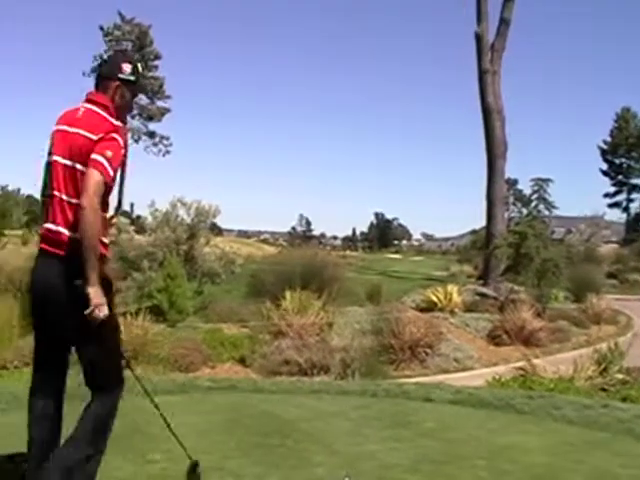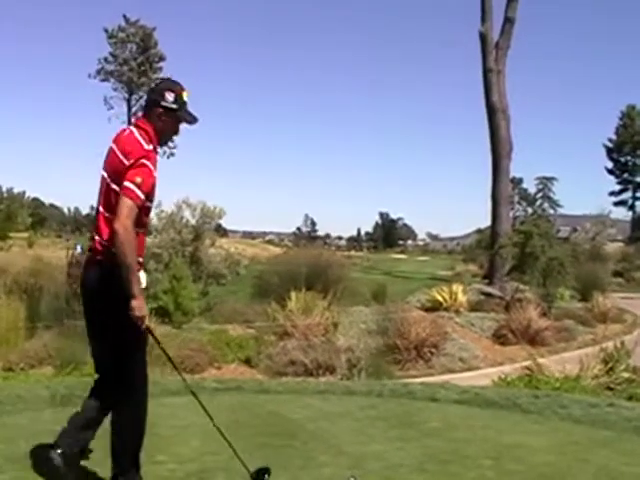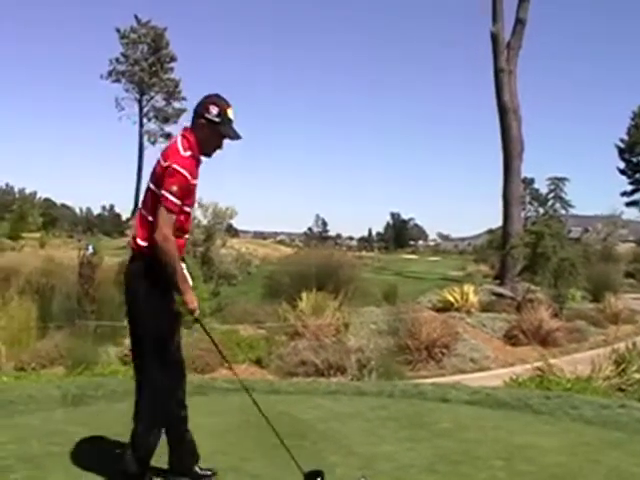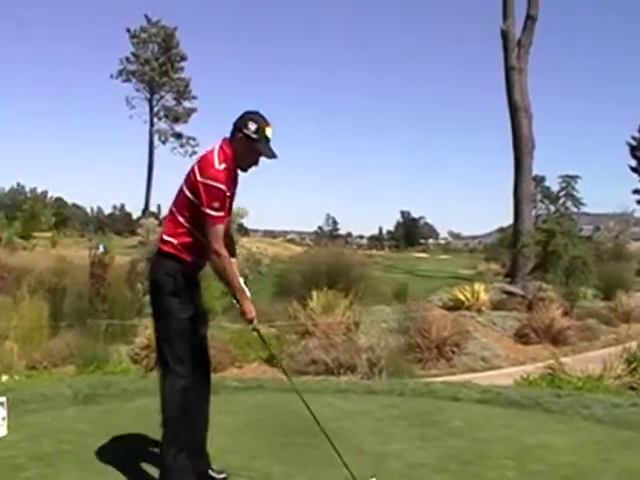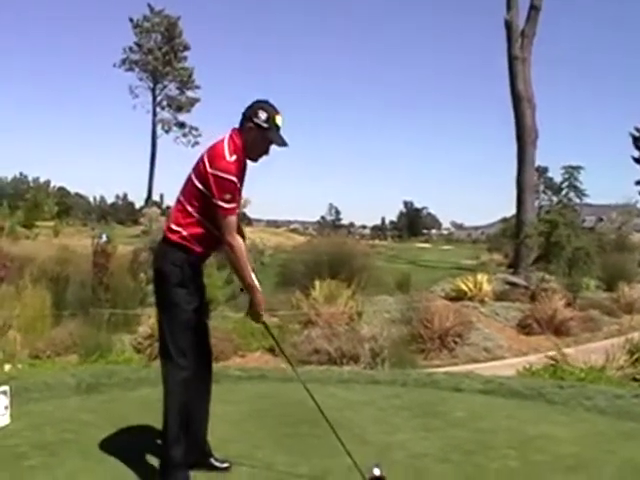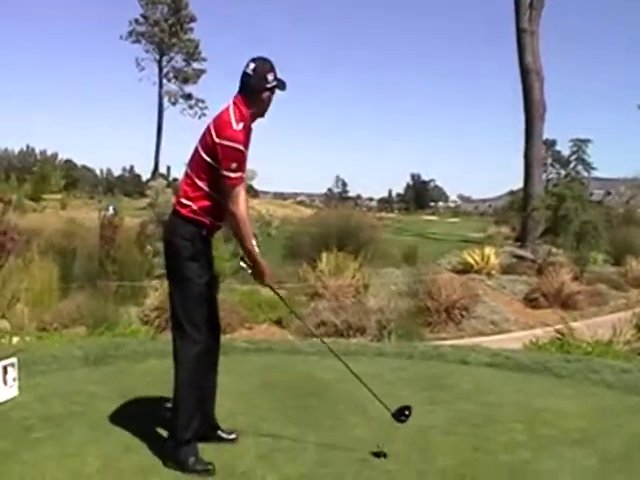
dt=0.4s
person 1, frame 1
left shoulder: (65, 121)
right shoulder: (111, 132)
right elbow: (89, 206)
right wrist: (93, 282)
left hip: (44, 267)
right hip: (73, 273)
left knee: (46, 385)
right knee: (107, 385)
person 1, frame 2
left shoulder: (123, 141)
right shoulder: (142, 158)
right elbow: (122, 228)
right wrist: (134, 295)
left hip: (97, 272)
right hip: (112, 277)
left knee: (110, 376)
right knee: (129, 382)
person 1, frame 3
left shoulder: (185, 155)
right shoulder: (180, 163)
right elbow: (161, 236)
left wrist: (180, 279)
right wrist: (184, 289)
left hip: (157, 275)
right hip: (149, 277)
left knee: (172, 372)
right knee: (157, 374)
person 1, frame 4
left shoulder: (227, 169)
right shoulder: (214, 172)
left elbow: (224, 236)
right elbow: (215, 249)
left wrist: (240, 282)
right wrist: (242, 299)
left hip: (186, 275)
right hip: (171, 274)
left knee: (198, 370)
right knee: (178, 373)
person 1, frame 5
left shoulder: (235, 158)
right shoulder: (224, 163)
left elbow: (233, 229)
right elbow: (229, 241)
left wrist: (249, 280)
right wrist: (254, 294)
left hip: (190, 264)
right hip: (176, 264)
left knee: (201, 361)
right knee: (181, 365)
left ankle: (195, 448)
person 1, frame 6
left shoulder: (237, 122)
right shoulder: (232, 131)
left elbow: (237, 193)
right elbow: (233, 207)
left wrist: (251, 247)
right wrist: (256, 260)
left hip: (198, 236)
right hip: (187, 236)
left knee: (209, 334)
right knee: (193, 339)
left ankle: (203, 422)
right ankle: (180, 445)
